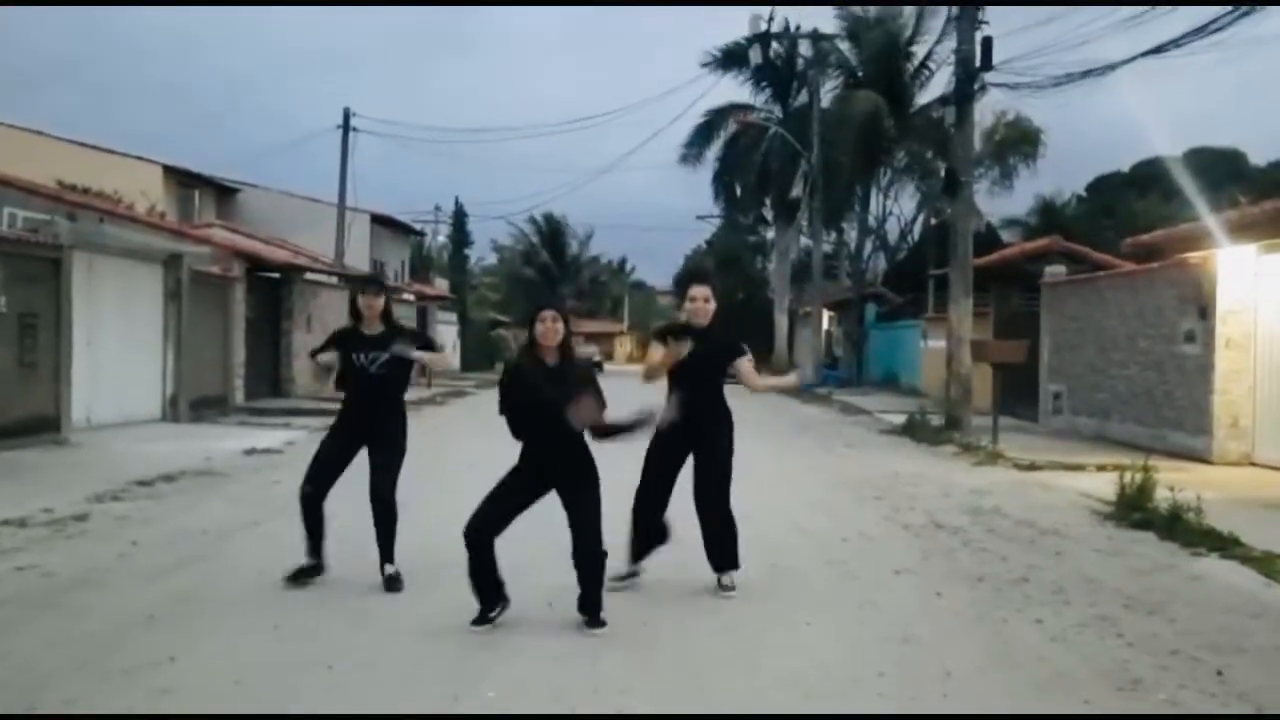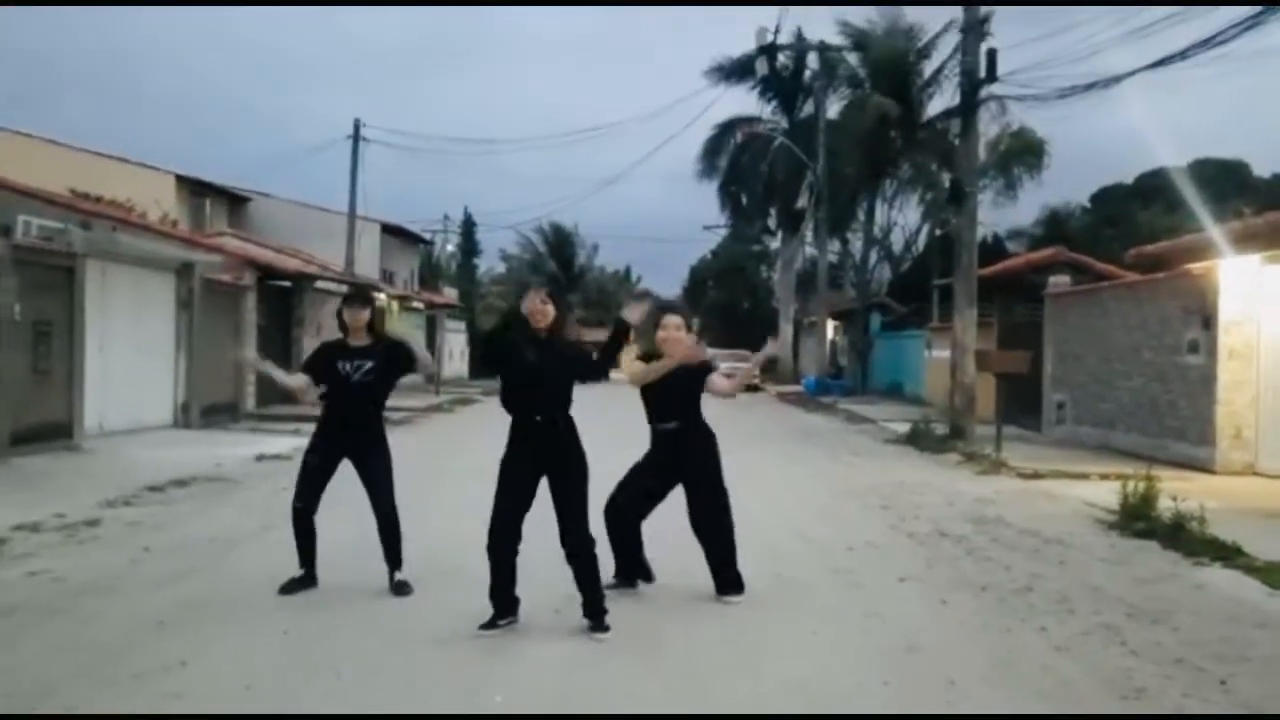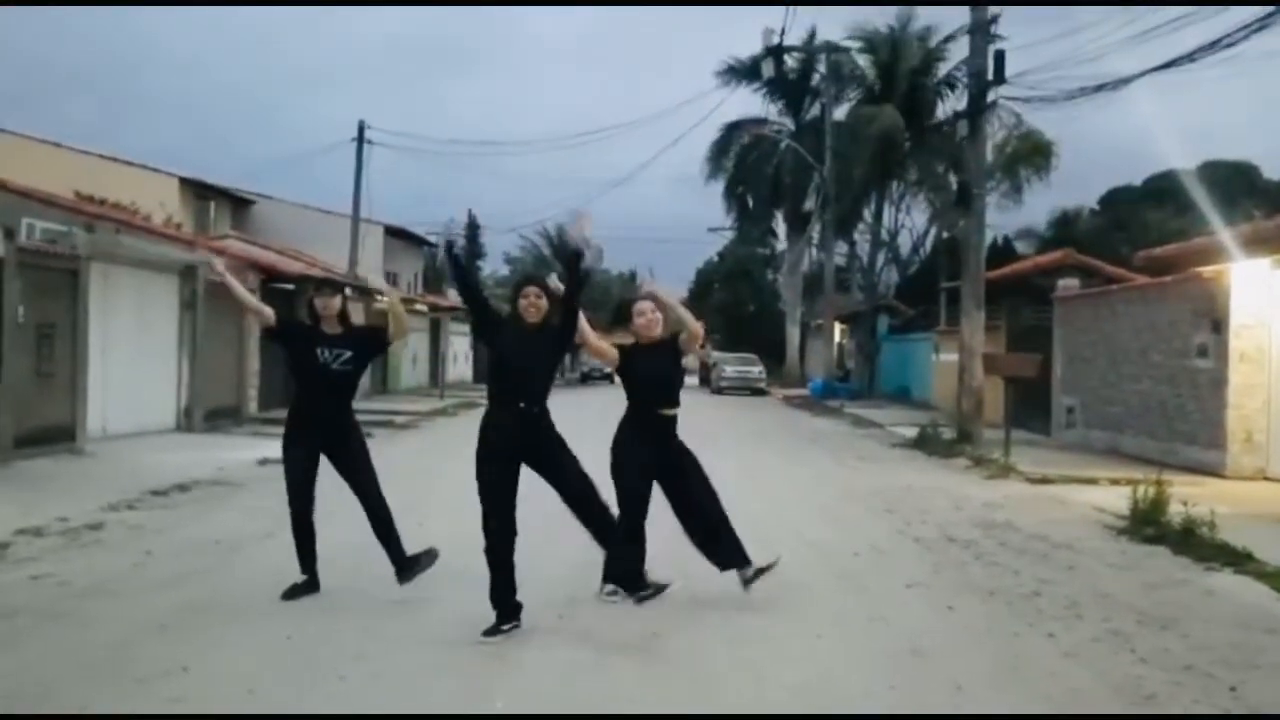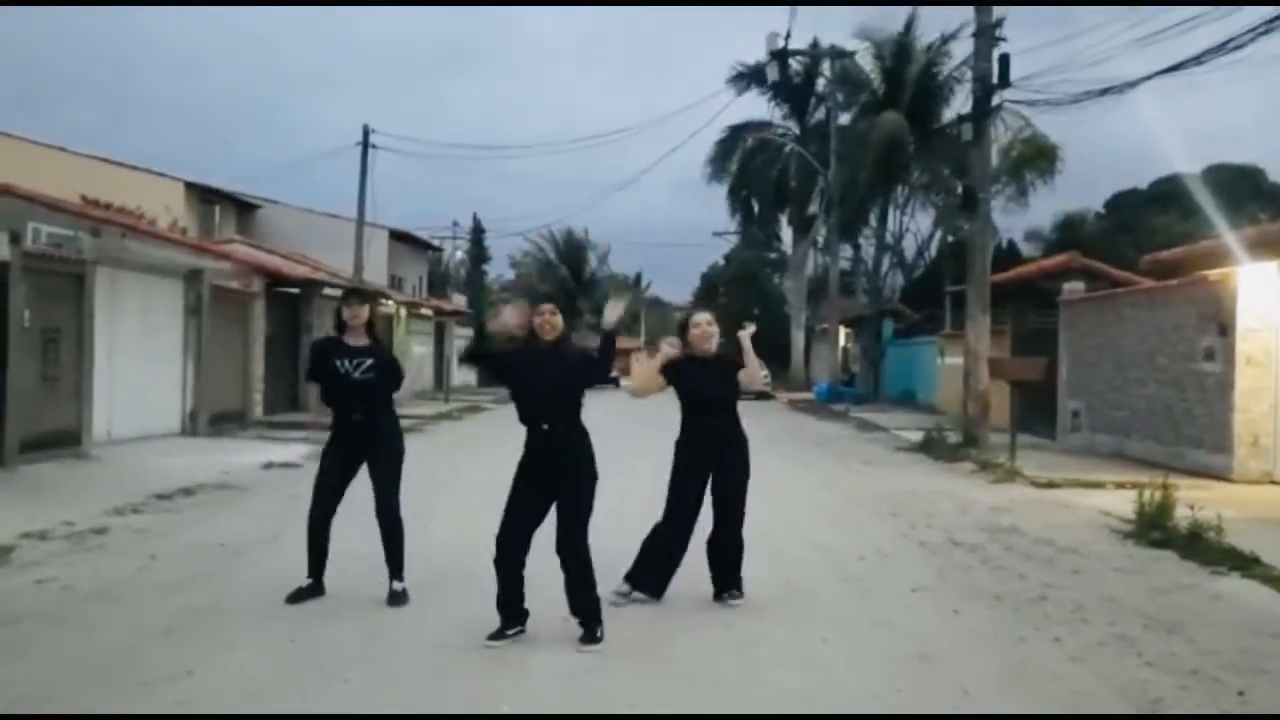
dt=0.5s
person 1, frame 1
left shoulder: (581, 373)
right shoulder: (517, 373)
left elbow: (599, 429)
right elbow: (518, 426)
left wrist: (642, 421)
right wrist: (565, 418)
left hip: (576, 468)
right hip: (533, 465)
left knee: (590, 548)
right knee: (478, 532)
left ankle: (591, 608)
right ankle: (493, 600)
person 1, frame 2
left shoulder: (570, 349)
right shoulder: (513, 346)
left elbow: (598, 369)
right elbow: (489, 353)
left wrist: (623, 326)
right wrist: (517, 315)
left hip: (563, 441)
right hip: (524, 441)
left knee: (576, 534)
right knee: (502, 533)
left ankle: (595, 611)
right ankle: (504, 608)
person 1, frame 3
left shoulder: (555, 337)
right shoulder: (498, 330)
left elbow: (573, 296)
right elbow: (468, 288)
left wrist: (572, 254)
right wrist: (450, 248)
left hip: (538, 428)
right hip: (498, 432)
left knee: (588, 501)
right knee: (497, 527)
right ankle: (506, 612)
person 1, frame 4
left shoulder: (577, 358)
right shoulder: (518, 356)
left elbow: (601, 371)
right elbow: (471, 356)
left wrist: (608, 330)
right wrist: (496, 330)
left hip: (573, 454)
right hip: (536, 454)
left knee: (571, 542)
right knee: (510, 539)
left ankle: (591, 621)
right ankle: (512, 618)
person 2, frame 1
left shoulder: (401, 337)
right shoulder: (343, 338)
left elbow: (440, 360)
right elbow: (316, 363)
left wrist: (416, 355)
right wrist: (324, 361)
left hip: (388, 424)
right hip: (350, 419)
left knee: (382, 494)
right knee: (311, 490)
left ankle: (388, 565)
right ankle: (314, 559)
person 2, frame 2
left shoulder: (386, 348)
right shoulder: (328, 351)
left elbow: (426, 366)
right elbow: (301, 385)
left wrist: (409, 347)
right wrist: (264, 367)
left hip: (368, 436)
right hip: (328, 435)
left knee: (385, 506)
right knee: (302, 505)
left ankle: (396, 572)
right ankle: (307, 572)
person 2, frame 3
left shoulder: (360, 337)
right shoulder: (298, 333)
left elbow: (399, 331)
right elbow: (256, 307)
left wrist: (393, 301)
right wrist: (224, 274)
left hip: (342, 427)
right hip: (301, 429)
left knee: (371, 495)
right knee: (300, 507)
left ankle: (402, 562)
right ankle: (308, 576)
person 2, frame 4
left shoulder: (382, 353)
right shoulder: (323, 349)
left elbow: (397, 390)
right elbow: (322, 392)
left hip: (382, 436)
right hip: (343, 436)
left knee: (387, 509)
right knee: (320, 510)
left ankle: (397, 581)
right ankle: (315, 580)
person 3, frame 1
left shoulder: (726, 342)
right shoulder: (668, 335)
left elbow: (752, 381)
right elbow: (649, 373)
left wrist: (788, 381)
right wrist: (669, 358)
left hip: (714, 425)
right hip: (675, 423)
left knee: (713, 498)
right knee: (650, 492)
left ankle: (725, 567)
right ankle: (636, 561)
person 3, frame 2
left shoulder: (699, 366)
right shoulder: (645, 362)
left elbow: (727, 389)
right elbow: (635, 377)
left wrist: (758, 360)
right wrist: (677, 359)
left hip: (698, 447)
right hip: (662, 450)
left knee: (710, 517)
right knee: (619, 509)
left ankle: (729, 583)
right ankle: (629, 574)
person 3, frame 3
left shoulder: (673, 346)
right shoulder: (626, 354)
left elbow: (696, 331)
right elbow: (591, 342)
left wrist: (665, 299)
left hip: (667, 436)
right hip: (635, 439)
left knee: (702, 501)
right knee: (632, 511)
left ankle: (742, 566)
right ankle: (618, 578)
person 3, frame 4
left shoulder: (730, 362)
right shoulder: (679, 365)
left elbow: (754, 383)
right elbow: (637, 388)
left wrist: (746, 343)
right wrist: (659, 357)
left hip: (731, 447)
right hip: (692, 446)
left knee: (729, 518)
right knee: (678, 516)
left ankle: (729, 584)
right ankle: (639, 583)
